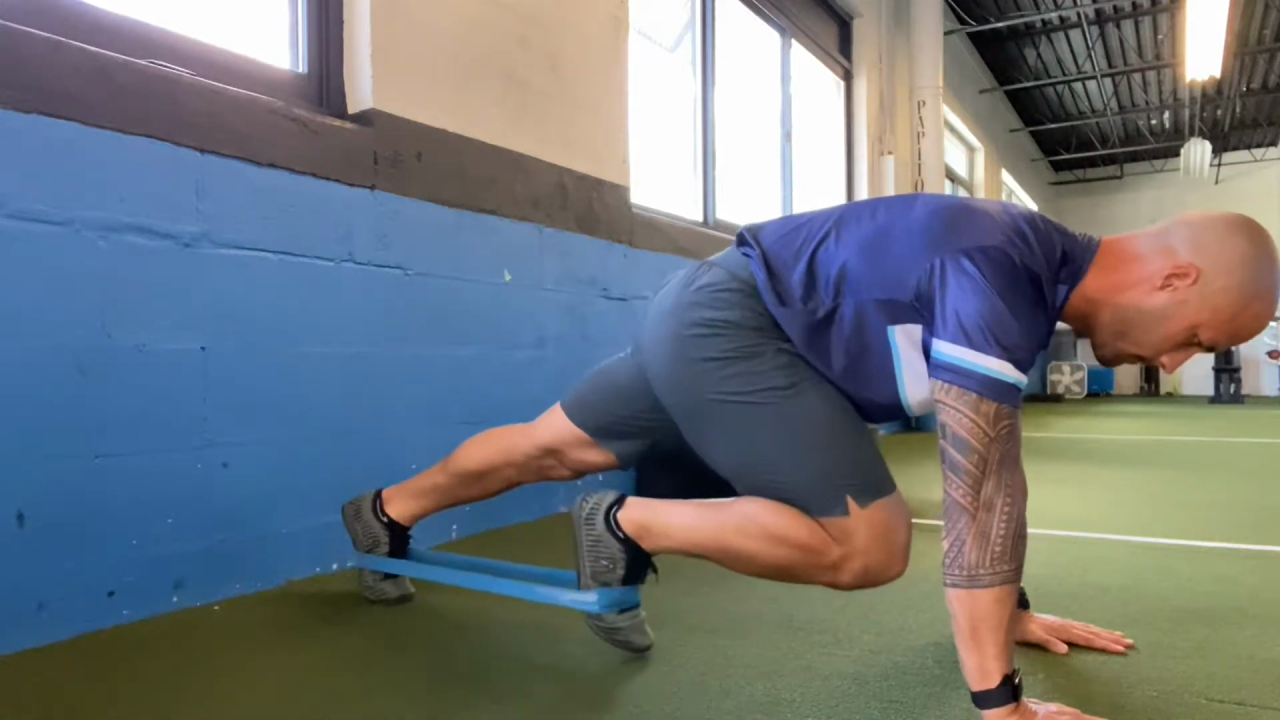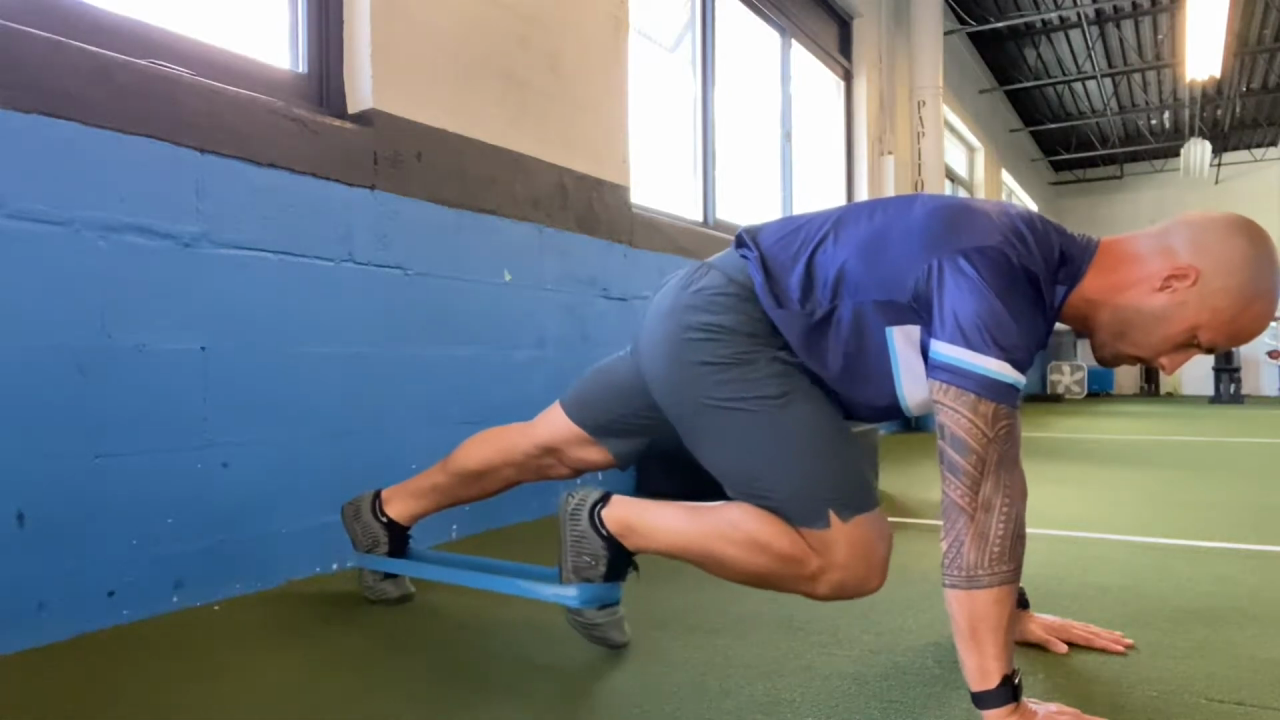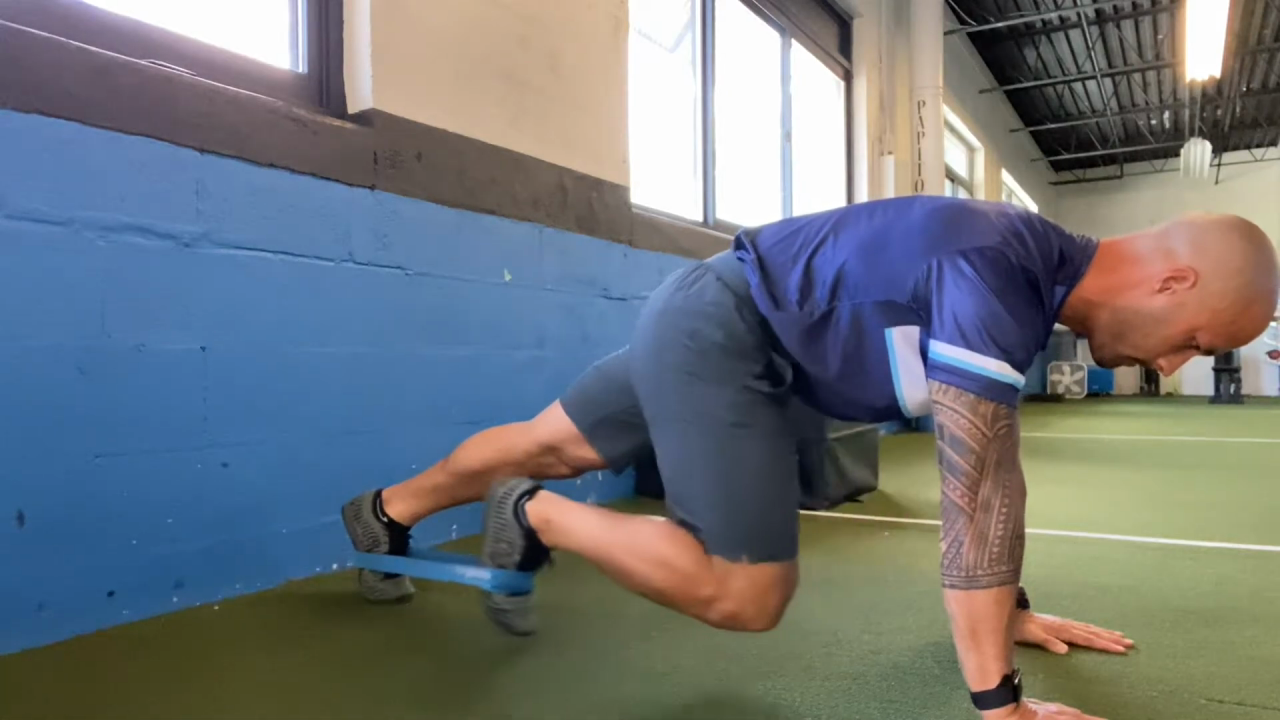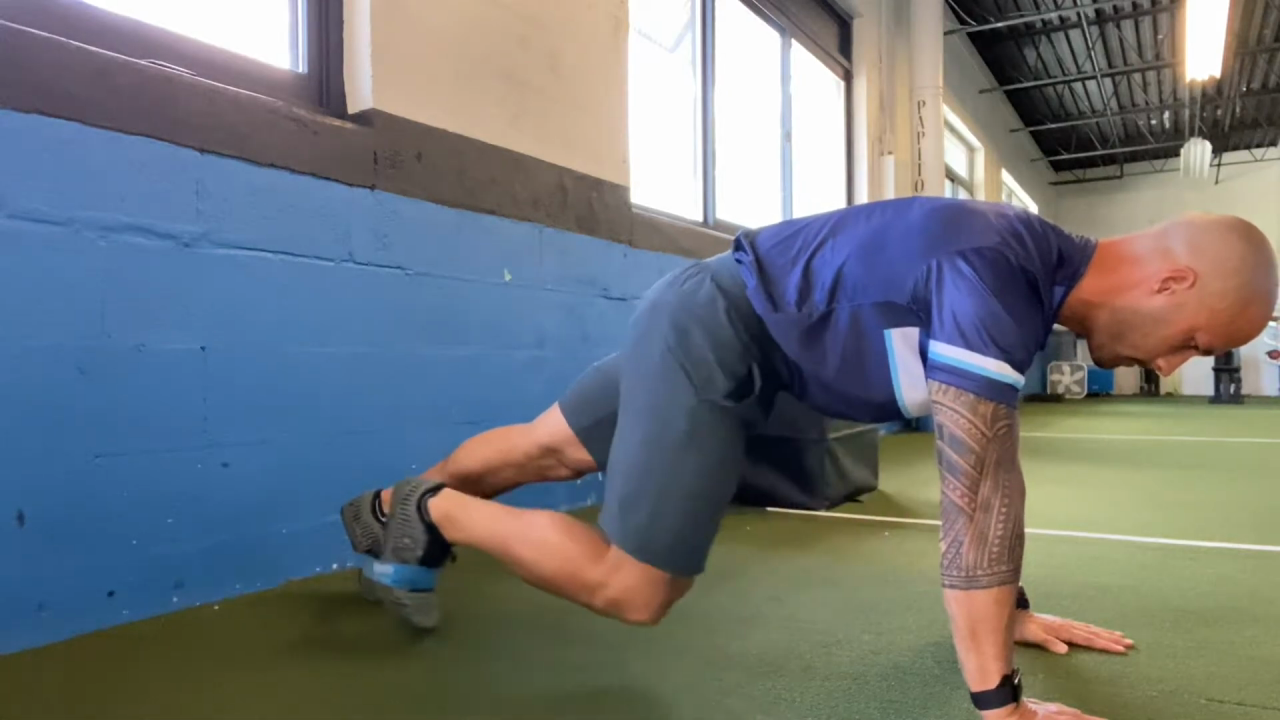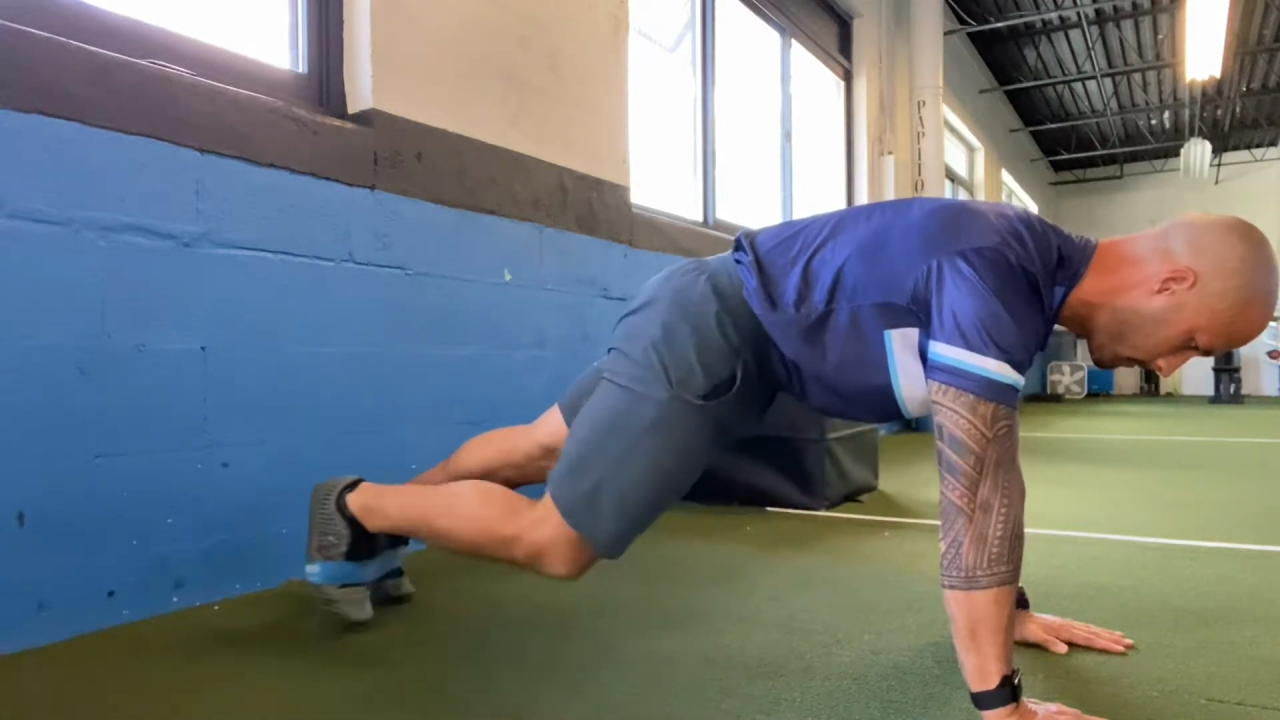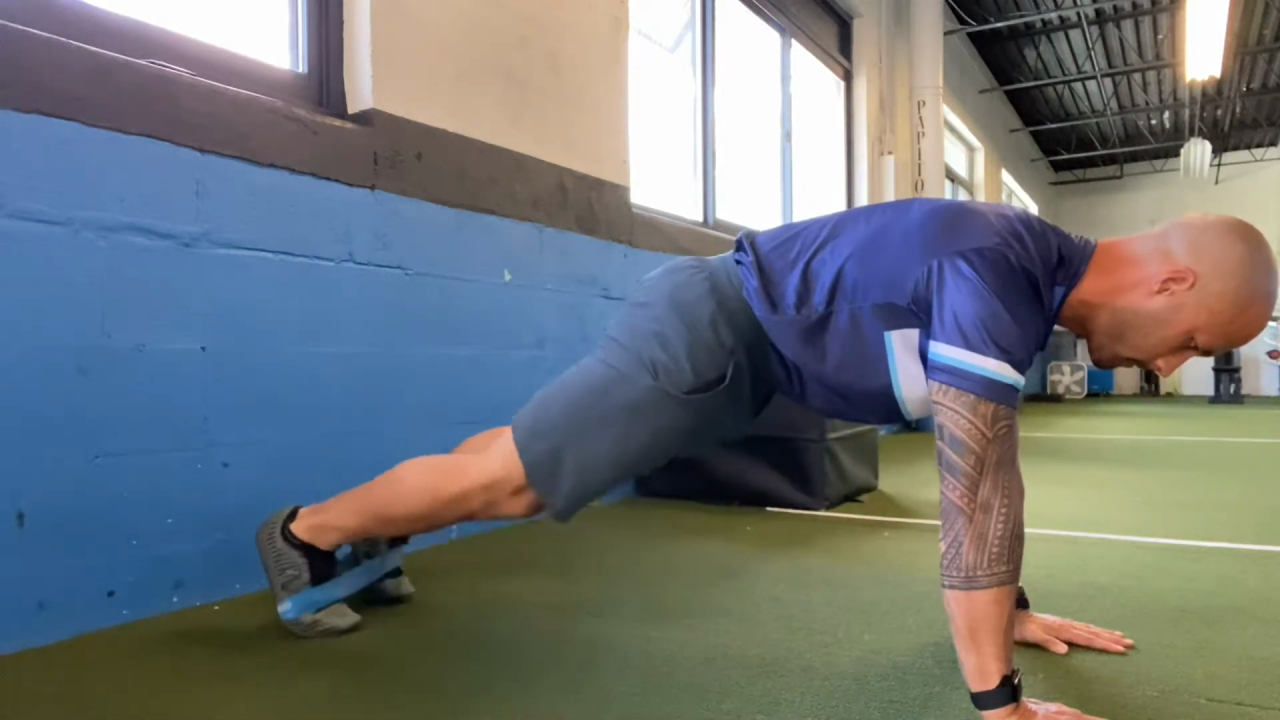
dt=0.2s
person 1, frame 1
left shoulder: (1038, 272)
right shoulder: (1000, 273)
left elbow: (996, 465)
right elbow: (979, 492)
left wrist: (1011, 609)
left hip: (708, 321)
right hip: (721, 325)
left knee: (554, 448)
right knee: (870, 548)
left ankle: (386, 514)
right ankle: (631, 528)
person 1, frame 2
left shoulder: (1038, 272)
right shoulder: (998, 274)
left elbow: (996, 465)
right elbow: (978, 491)
left wrist: (1011, 609)
left hip: (709, 323)
right hip: (722, 328)
left knee: (552, 446)
right knee: (849, 558)
left ankle: (384, 514)
right ankle: (613, 524)
person 1, frame 3
left shoulder: (1036, 274)
right shoulder: (996, 275)
left elbow: (996, 465)
right elbow: (977, 492)
left wrist: (1012, 609)
left hip: (711, 325)
right hip: (719, 330)
left knee: (552, 447)
right knee: (744, 597)
left ankle: (387, 512)
right ankle: (534, 522)
person 1, frame 4
left shoulder: (1036, 274)
right shoulder: (996, 275)
left elbow: (992, 468)
right elbow: (975, 494)
left wrist: (1010, 609)
left hip: (715, 330)
right hip: (714, 334)
left knee: (550, 450)
right knee: (629, 589)
left ankle: (402, 503)
right ankle: (426, 516)
person 1, frame 5
left shoulder: (1038, 273)
right shoulder: (995, 277)
left elbow: (990, 472)
right elbow: (975, 493)
left wrist: (1010, 608)
left hip: (722, 332)
right hip: (708, 332)
left knee: (548, 446)
right knee: (555, 540)
left ankle: (389, 511)
right ankle: (355, 509)
person 1, frame 6
left shoulder: (1034, 275)
right shoulder: (996, 275)
left elbow: (990, 469)
right elbow: (974, 494)
left wrist: (1010, 611)
left hip: (717, 338)
right hip: (705, 334)
left knee: (522, 458)
right knee: (503, 480)
left ankle: (378, 528)
right ankle: (303, 533)
